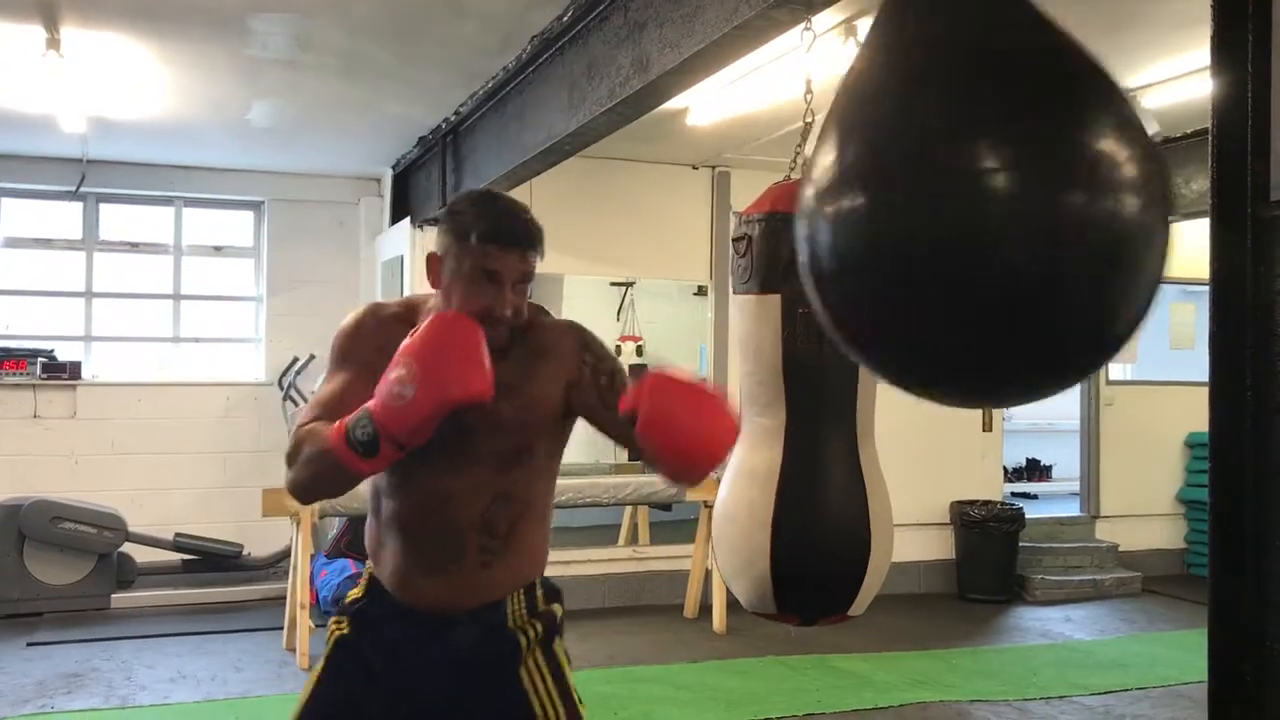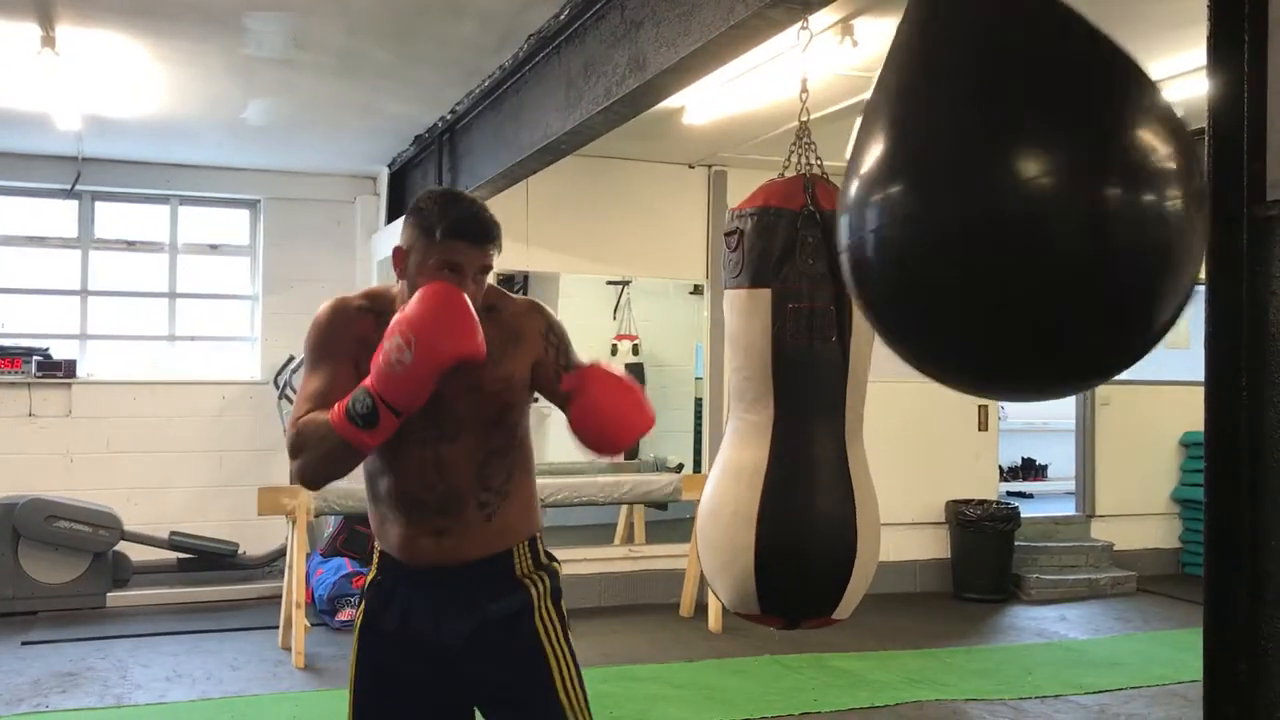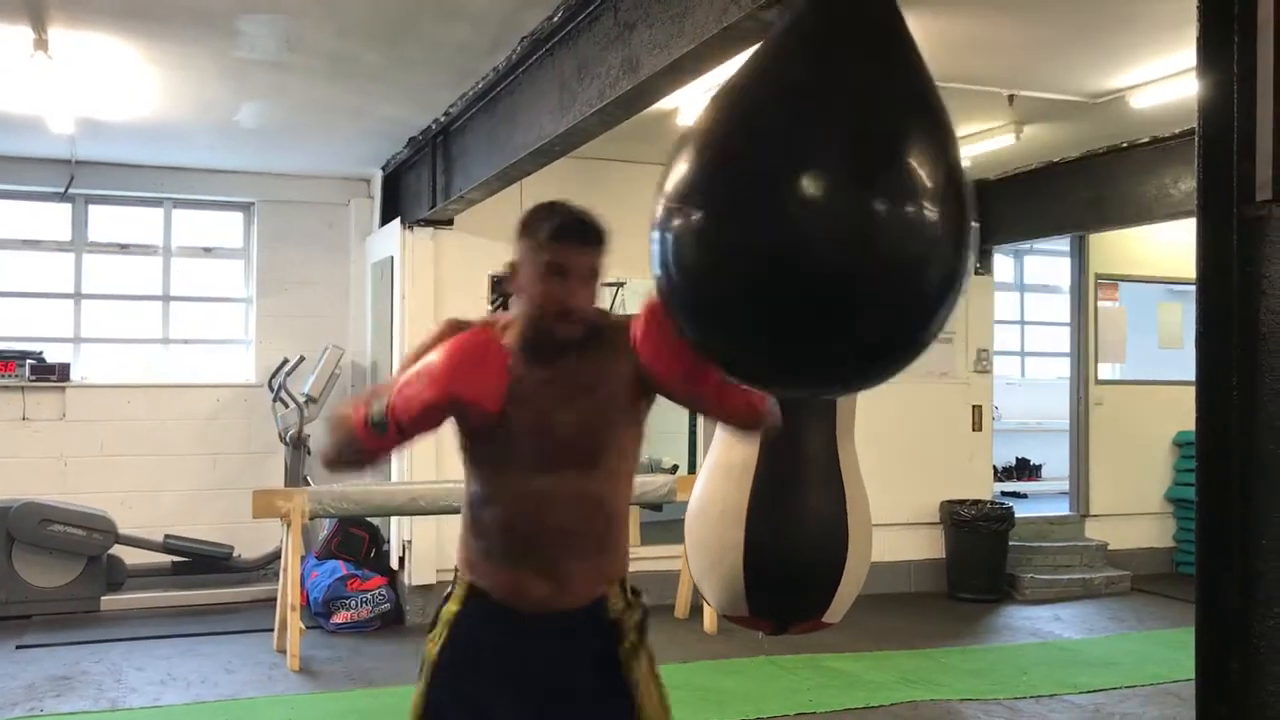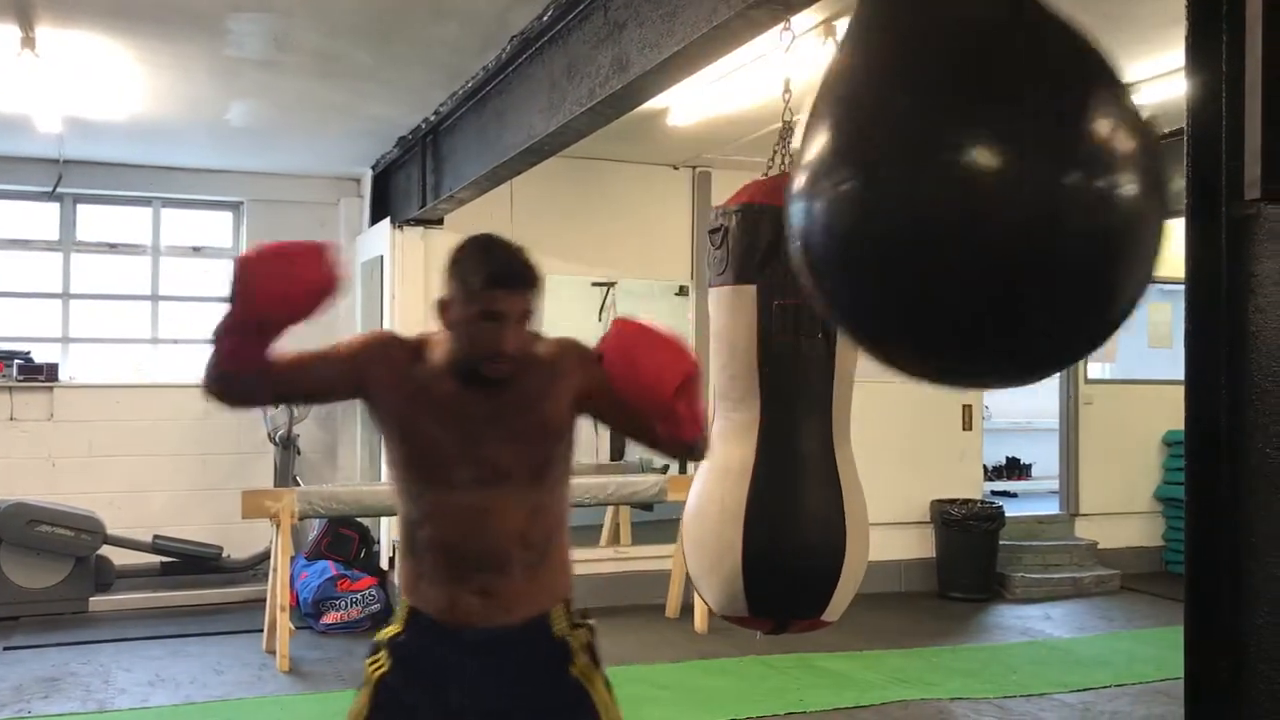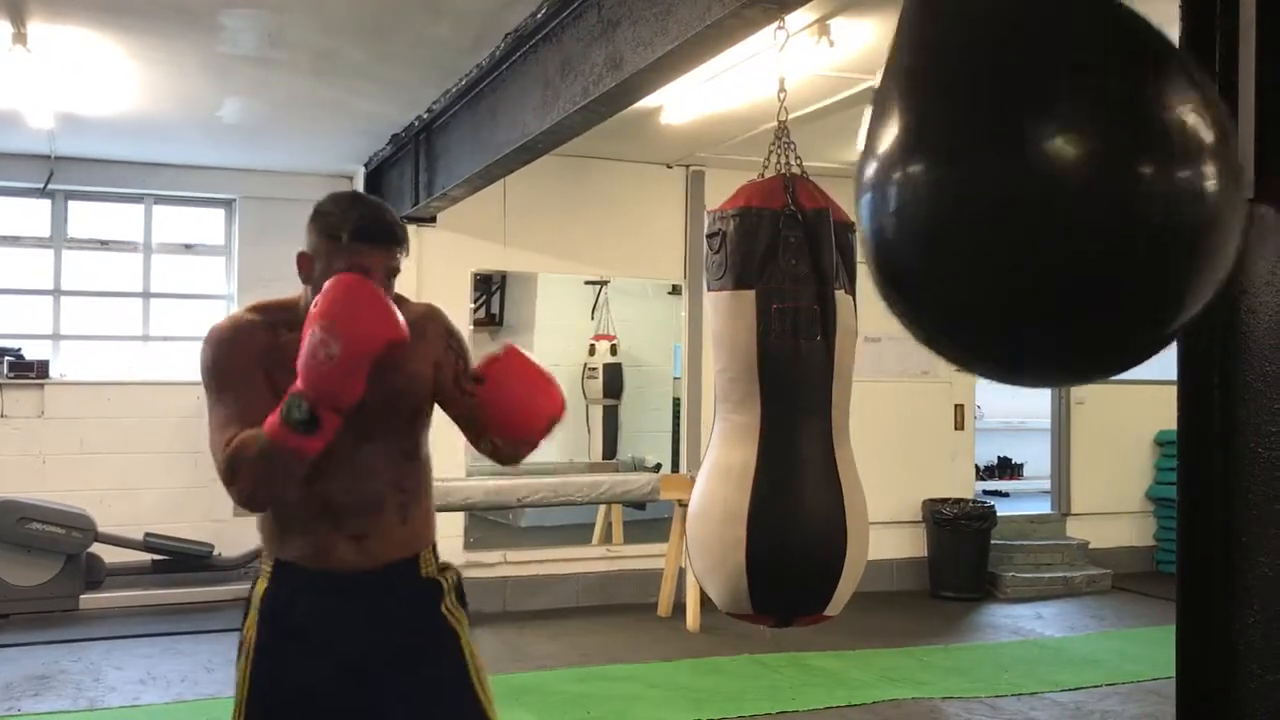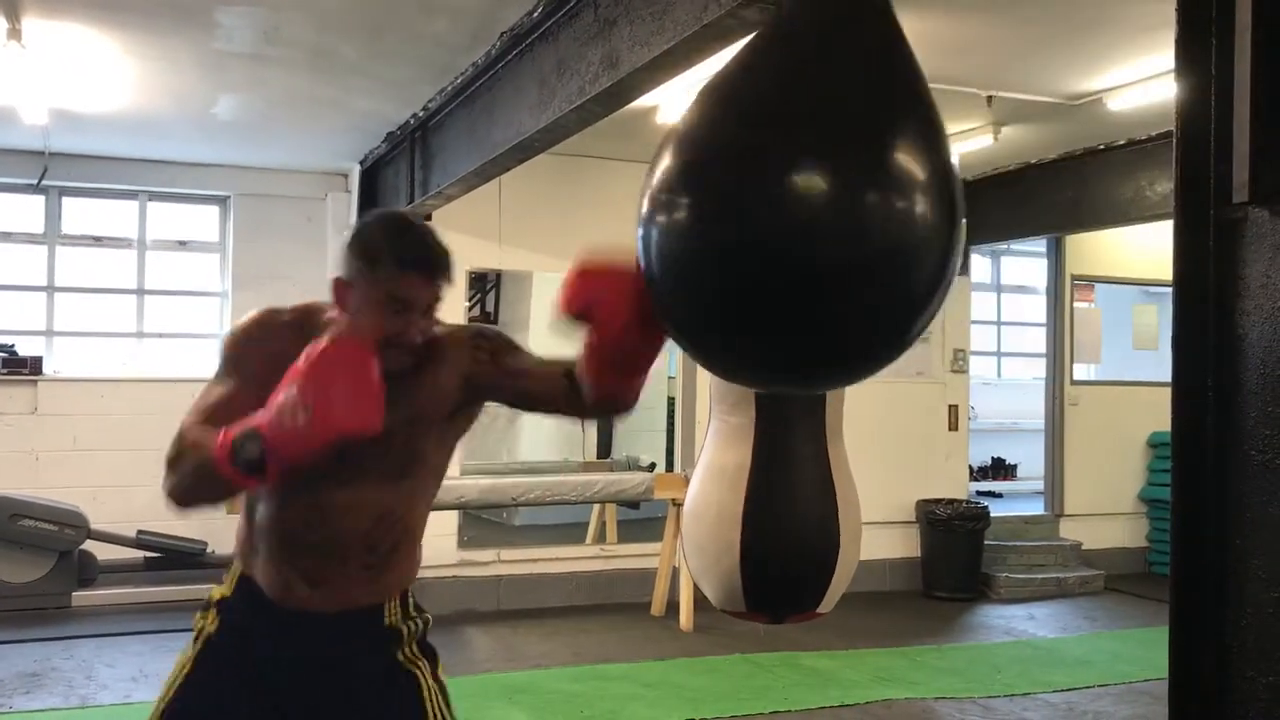
dt=0.4s
person 1, frame 1
left shoulder: (563, 351)
right shoulder: (376, 333)
left elbow: (657, 438)
right elbow: (305, 477)
left wrist: (684, 433)
right wrist: (389, 418)
left hip: (502, 630)
right hip: (383, 621)
person 1, frame 2
left shoulder: (523, 325)
right shoulder: (347, 325)
left elbow: (595, 403)
right elbow: (307, 464)
left wrist: (607, 402)
right wrist: (388, 387)
left hip: (505, 588)
right hip: (399, 589)
person 1, frame 3
left shoulder: (633, 347)
right shoulder: (469, 346)
left elbow: (759, 414)
right elbow: (341, 450)
left wrist: (708, 372)
right wrist: (413, 401)
left hip: (598, 625)
right hip: (482, 625)
person 1, frame 4
left shoulder: (564, 368)
right shoulder: (390, 365)
left elbow: (683, 439)
right elbow: (237, 382)
left wrist: (670, 394)
right wrist: (249, 316)
left hip: (540, 645)
right hip: (425, 647)
person 1, frame 5
left shoulder: (425, 332)
right shoulder: (244, 340)
left elbow: (498, 439)
right elbow: (248, 485)
left wrist: (519, 420)
right wrist: (316, 392)
left hip: (407, 594)
right hip: (296, 600)
person 1, frame 6
left shoulder: (463, 360)
right shoulder: (271, 340)
left elbow: (596, 393)
right elbow: (183, 479)
left wrist: (626, 323)
right wrist: (267, 438)
left hip: (372, 636)
right hip: (249, 623)
